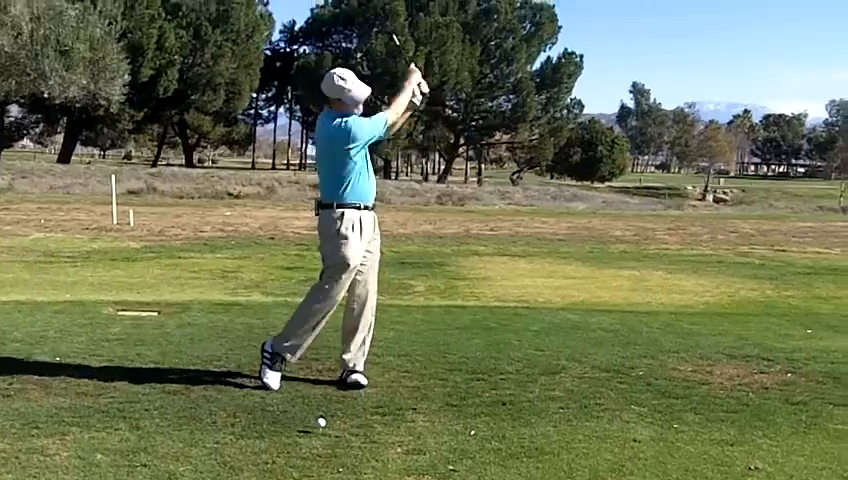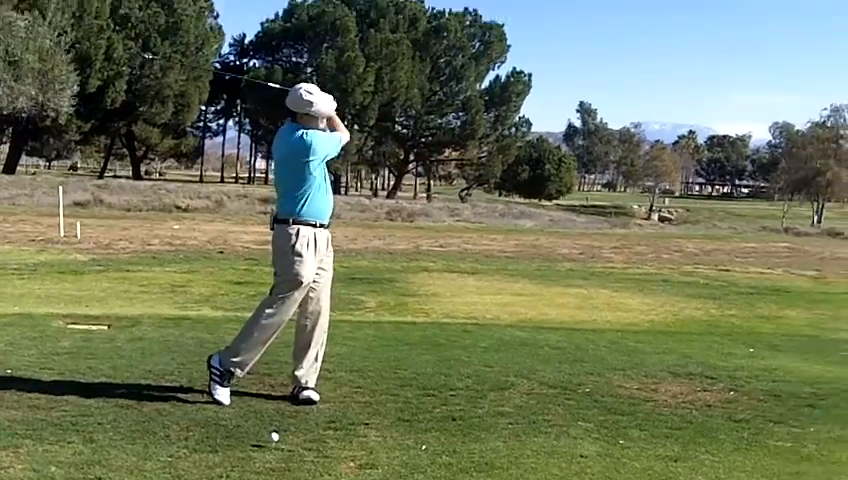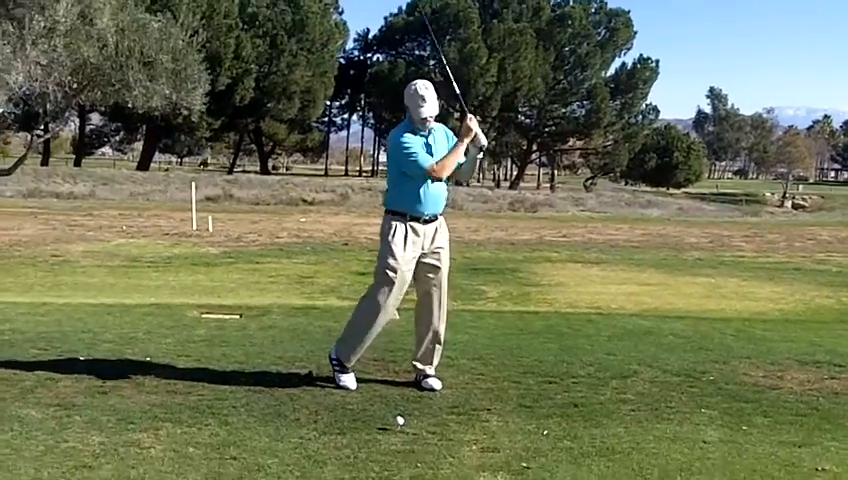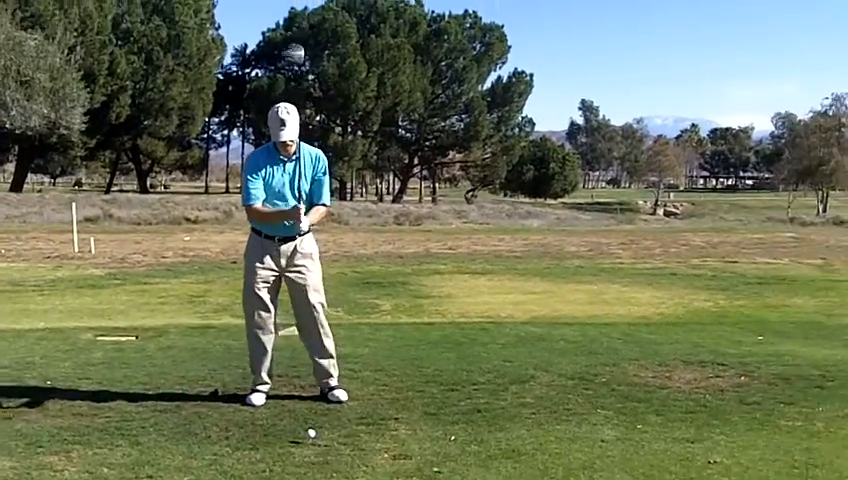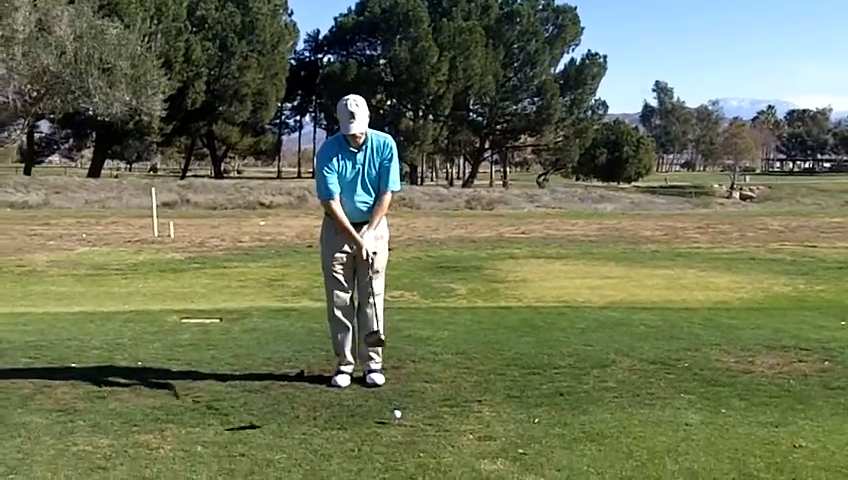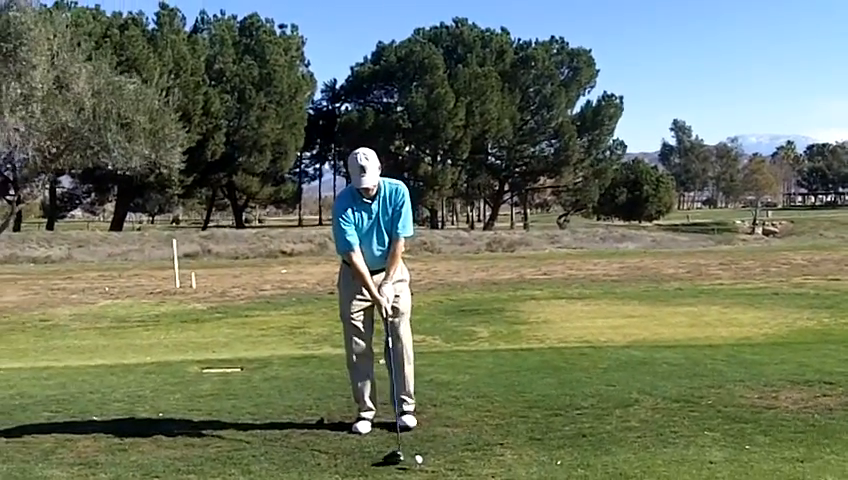
dt=0.5s
person 1, frame 1
left shoulder: (341, 118)
right shoulder: (343, 129)
left elbow: (386, 123)
right elbow: (390, 117)
left wrist: (410, 101)
right wrist: (411, 83)
left hip: (362, 218)
right hip: (345, 221)
left knee: (365, 297)
right knee: (330, 290)
left ankle: (352, 366)
right ankle: (277, 351)
person 1, frame 2
left shoulder: (290, 133)
right shoulder: (307, 141)
left elbow: (332, 135)
right elbow: (343, 135)
left wrist: (323, 106)
right wrist: (329, 115)
left hip: (316, 235)
right hip: (300, 236)
left knee: (316, 314)
right knee: (280, 306)
left ankle: (304, 382)
right ankle: (226, 364)
person 1, frame 3
left shoulder: (445, 133)
right shoulder: (401, 138)
right elbow: (439, 173)
left wrist: (475, 147)
right wrist: (464, 139)
left hip: (435, 228)
right hip: (401, 227)
left knee: (434, 301)
right knee: (384, 296)
left ankle: (425, 369)
right ankle: (342, 358)
person 1, frame 4
left shoulder: (317, 158)
right shoulder: (256, 160)
left elbow: (321, 205)
right elbow: (252, 211)
left wrist: (306, 219)
right wrist: (287, 215)
left hip: (301, 245)
right hip: (263, 246)
left knee: (312, 312)
right knee: (260, 317)
left ankle: (328, 380)
right ankle: (261, 383)
person 1, frame 5
left shoulder: (385, 145)
right shoulder: (328, 151)
left elbow: (386, 194)
right elbow: (332, 203)
left wrist: (369, 233)
right wrist: (355, 240)
left hip: (373, 228)
right hip: (337, 230)
left knee: (371, 298)
right knee: (339, 299)
left ankle: (372, 364)
right ankle: (345, 364)
person 1, frame 6
left shoulder: (398, 191)
right shoulder: (342, 203)
left elbow: (398, 241)
right elbow: (352, 253)
left wrist: (388, 284)
right wrist: (374, 295)
left hip: (392, 273)
right hip: (355, 277)
left knee: (400, 341)
right knee: (357, 347)
left ankle: (404, 406)
right ankle: (365, 410)
